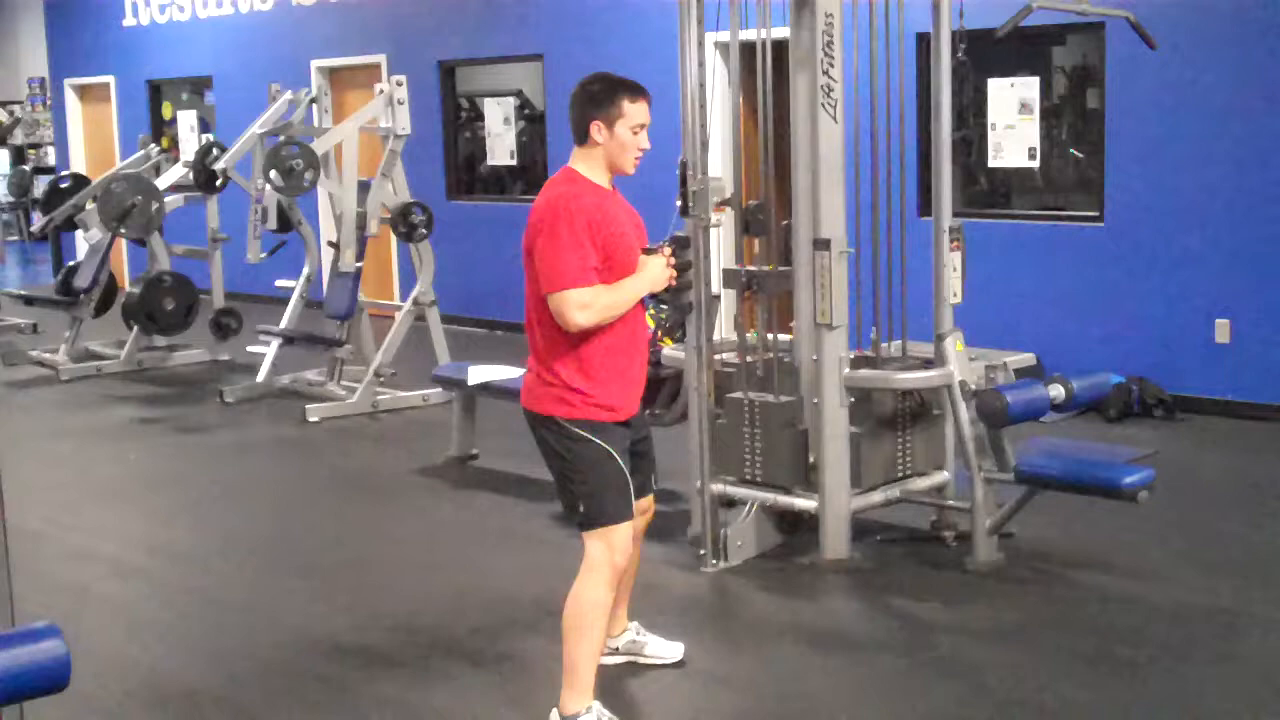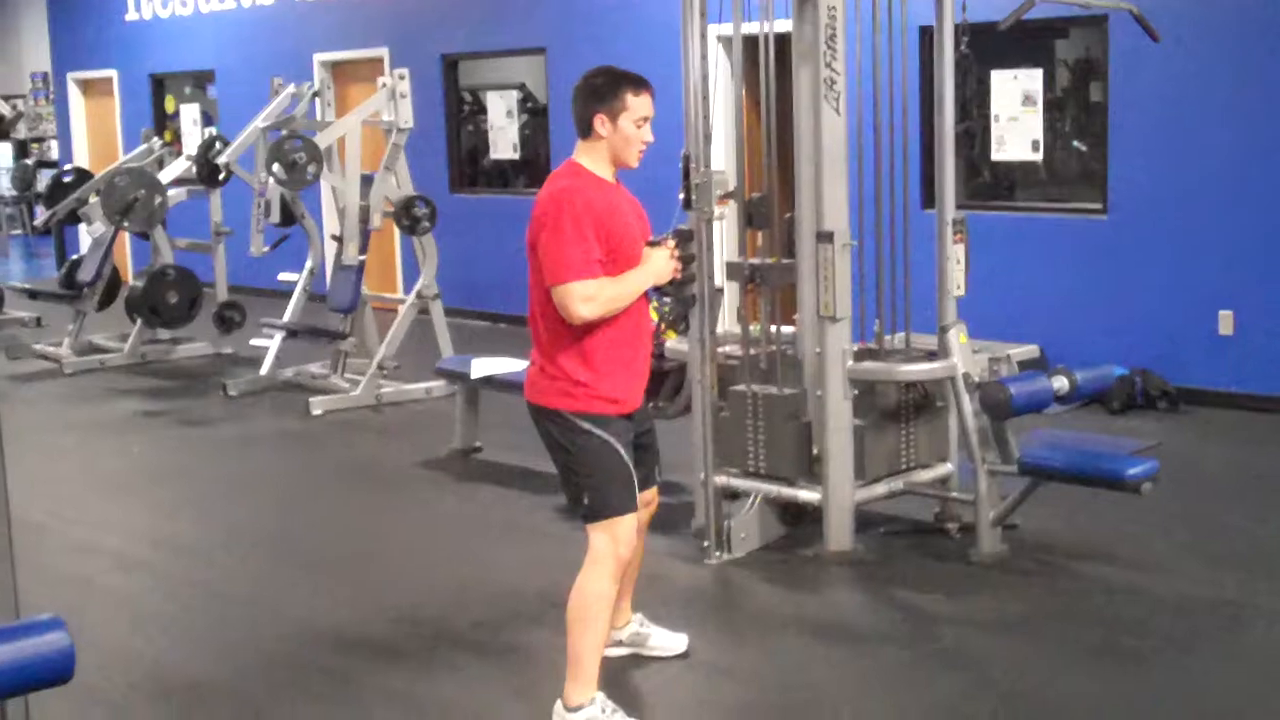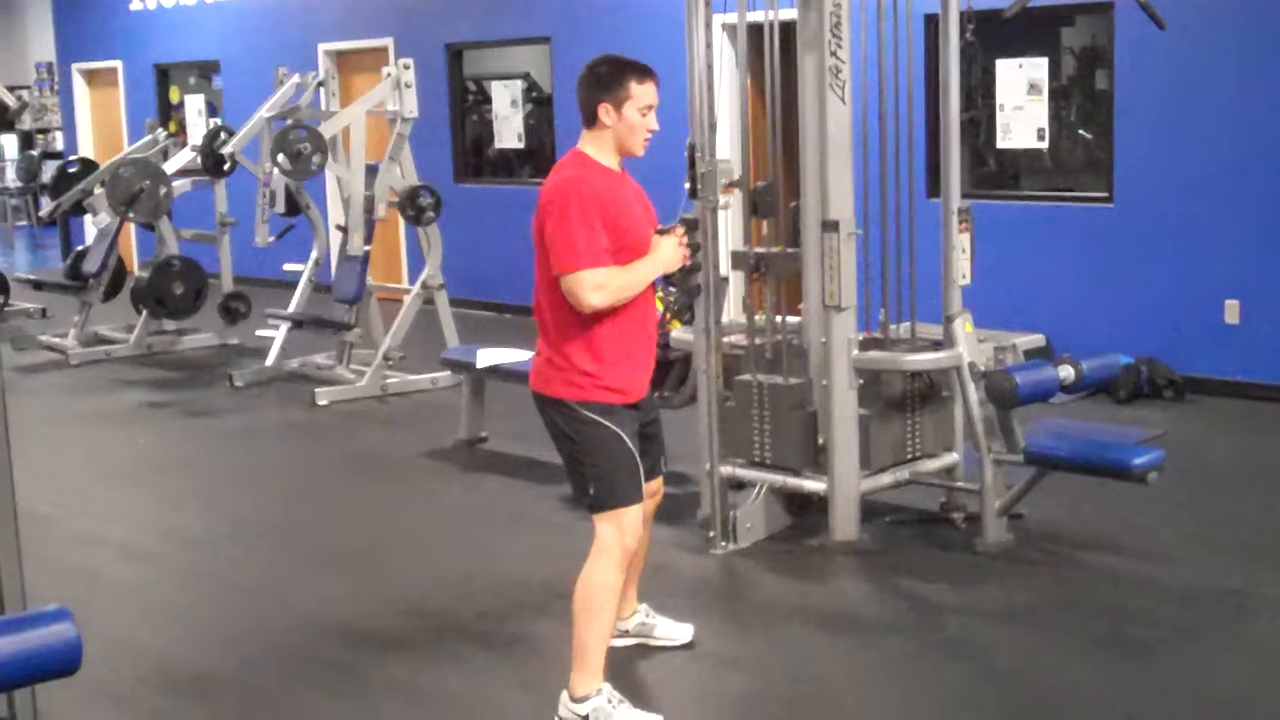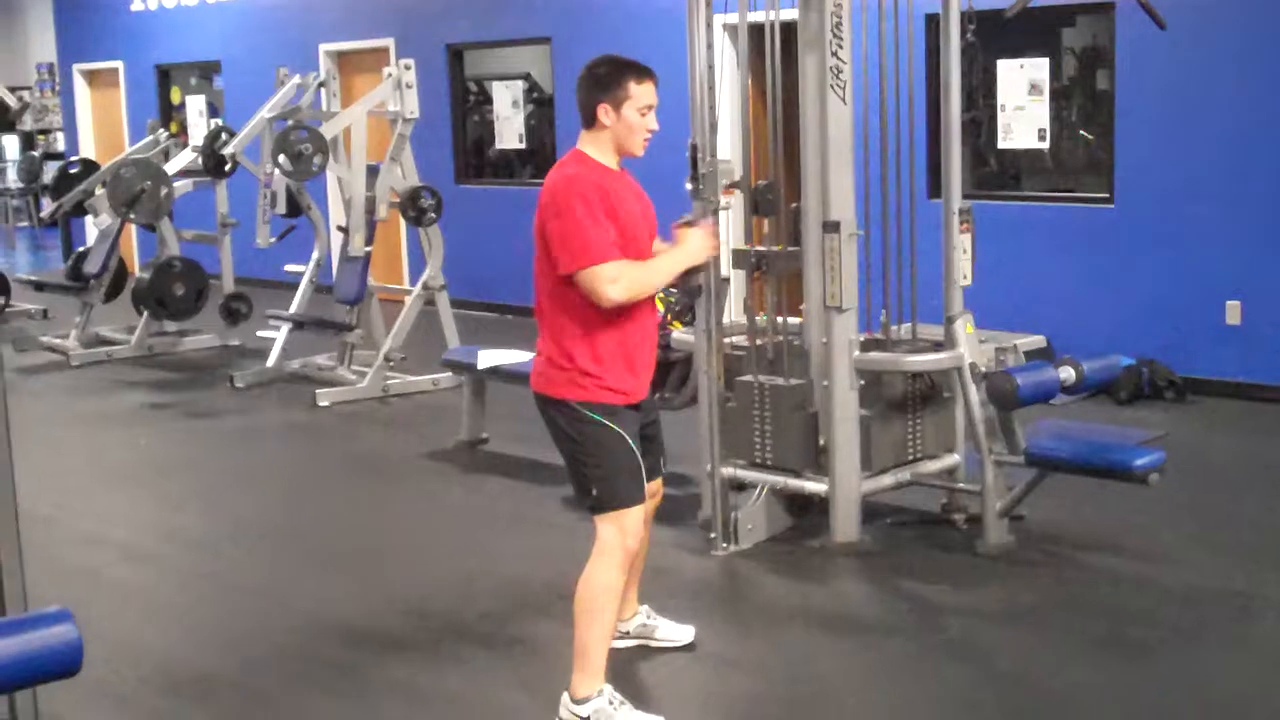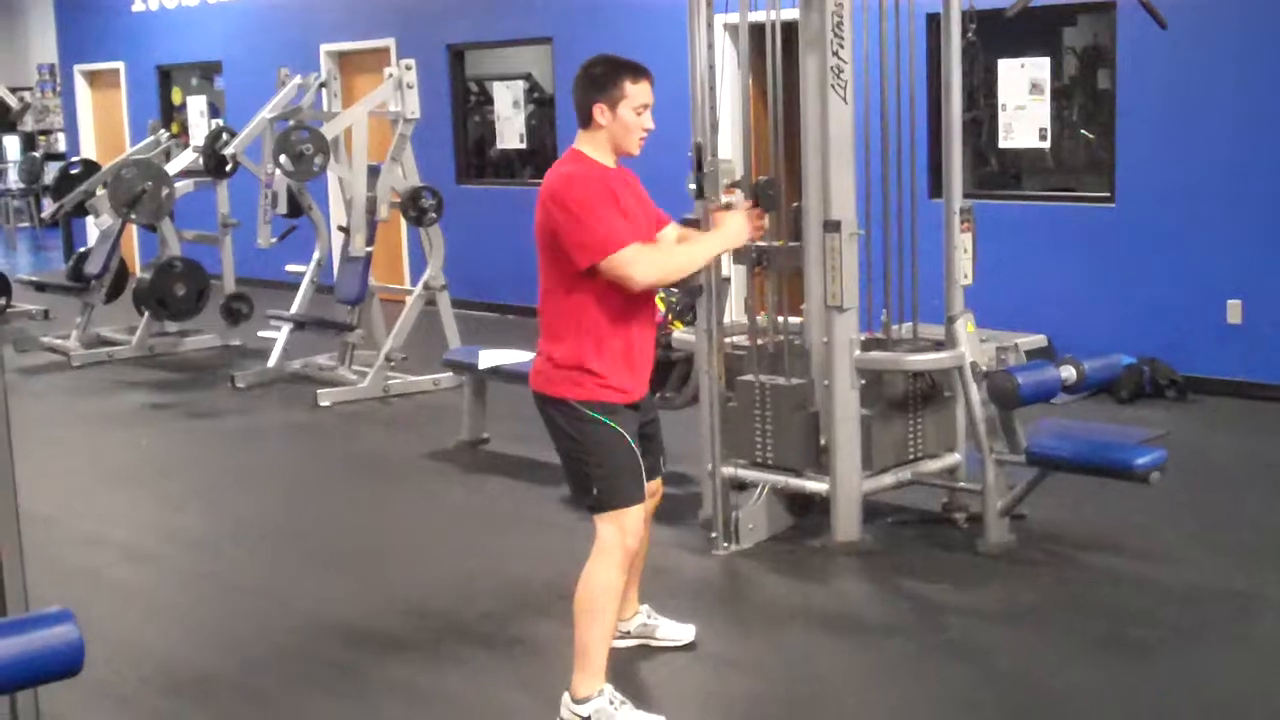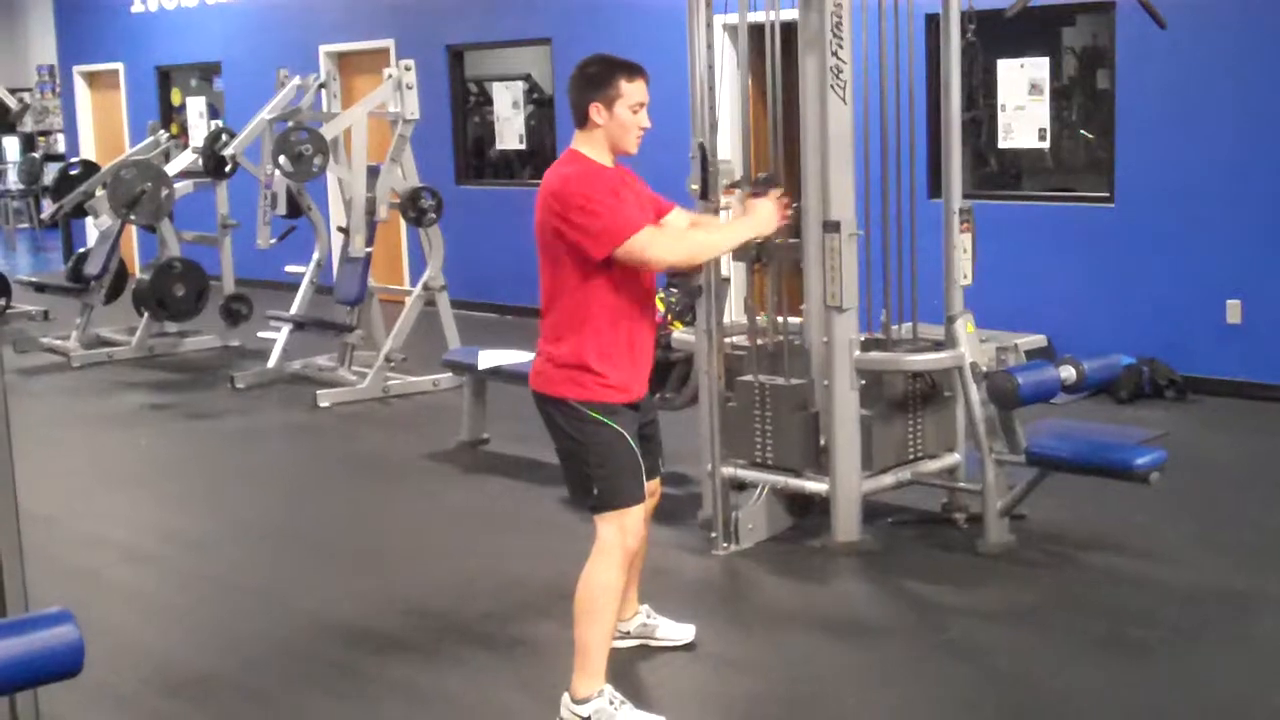
dt=0.1s
person 1, frame 1
left shoulder: (607, 198)
right shoulder: (564, 205)
right elbow: (577, 311)
left wrist: (653, 271)
right wrist: (646, 280)
left hip: (616, 398)
right hip: (577, 407)
left knee: (637, 513)
right knee: (609, 548)
left ankle: (616, 634)
person 1, frame 2
left shoulder: (611, 191)
right shoulder: (568, 199)
right elbow: (580, 303)
left wrist: (657, 263)
right wrist: (650, 272)
left hip: (619, 391)
right hip: (581, 400)
left knee: (641, 506)
right knee: (613, 540)
left ankle: (620, 625)
person 1, frame 3
left shoulder: (617, 182)
right shoulder: (574, 187)
right elbow: (590, 293)
left wrist: (666, 253)
right wrist: (660, 260)
left hip: (624, 379)
right hip: (586, 389)
left knee: (646, 495)
right knee: (619, 528)
left ankle: (625, 616)
person 1, frame 4
left shoulder: (616, 181)
right shoulder: (574, 187)
left elbow: (638, 262)
right elbow: (611, 286)
left wrist: (683, 246)
right wrist: (683, 256)
left hip: (622, 380)
right hip: (586, 389)
left knee: (647, 496)
right knee: (621, 530)
left ankle: (626, 618)
person 1, frame 5
left shoulder: (619, 181)
right shoulder: (573, 186)
left elbow: (666, 242)
right elbow: (644, 267)
left wrist: (719, 231)
right wrist: (720, 239)
left hip: (622, 379)
right hip: (584, 386)
left knee: (645, 495)
right knee: (620, 529)
left ankle: (625, 618)
person 1, frame 6
left shoulder: (617, 179)
right shoulder: (573, 185)
left elbow: (681, 226)
right elbow: (664, 251)
left wrist: (744, 217)
right wrist: (747, 226)
left hip: (619, 379)
right hip: (583, 386)
left knee: (644, 496)
right knee: (620, 530)
left ankle: (625, 617)
